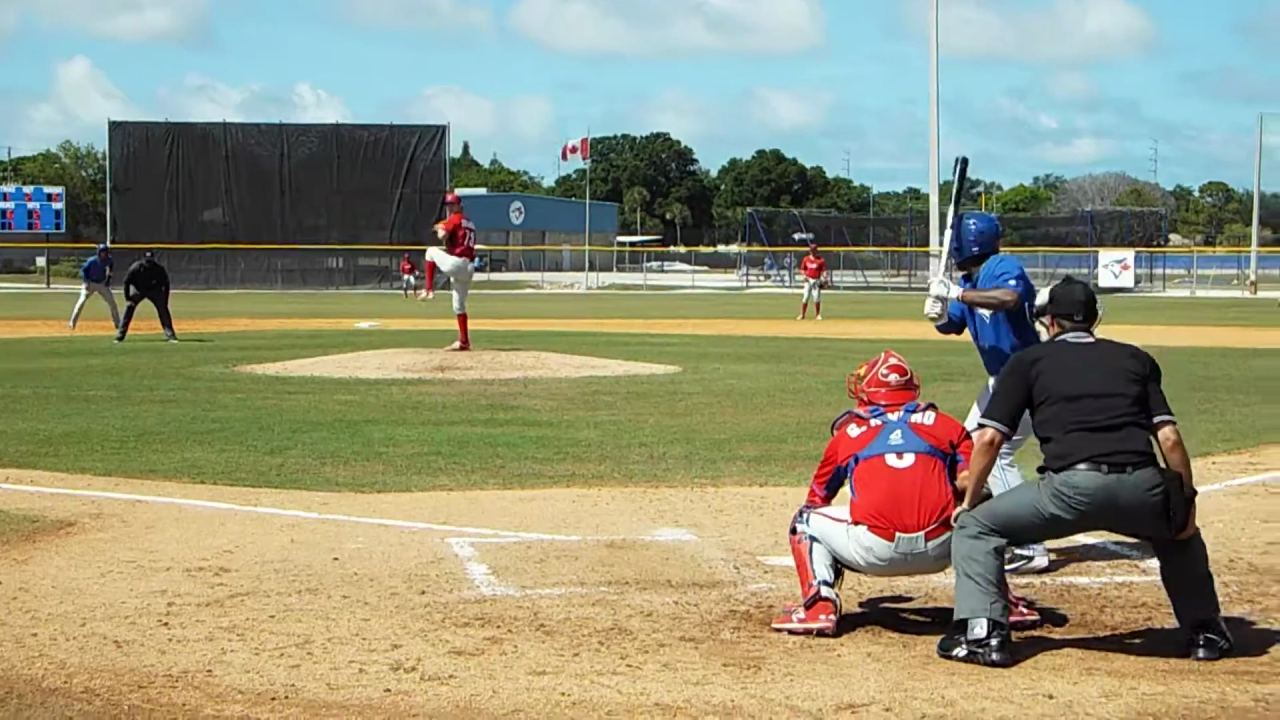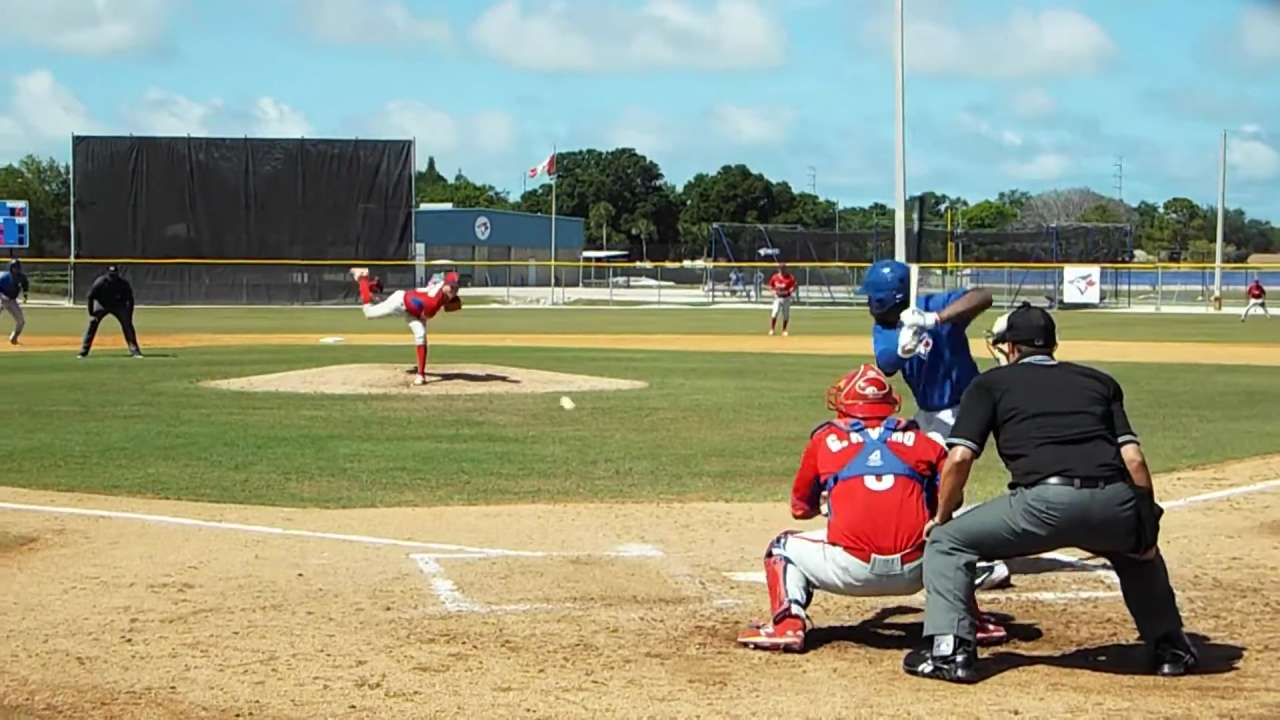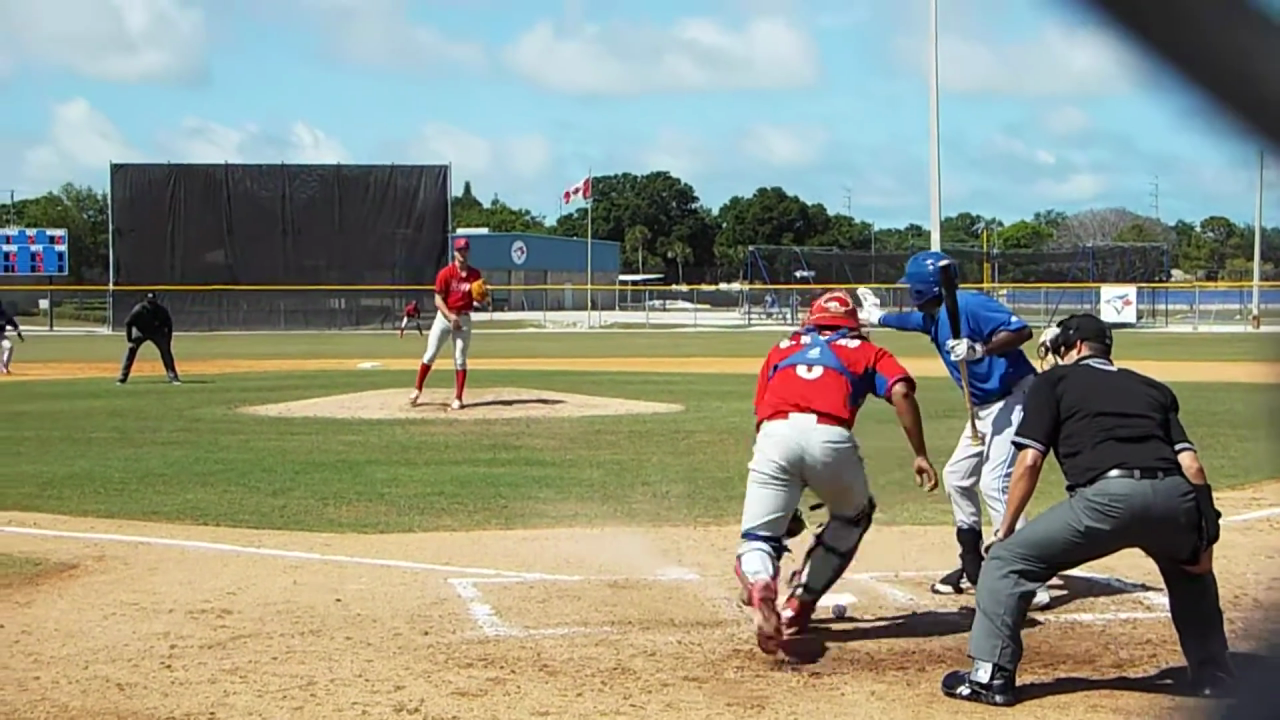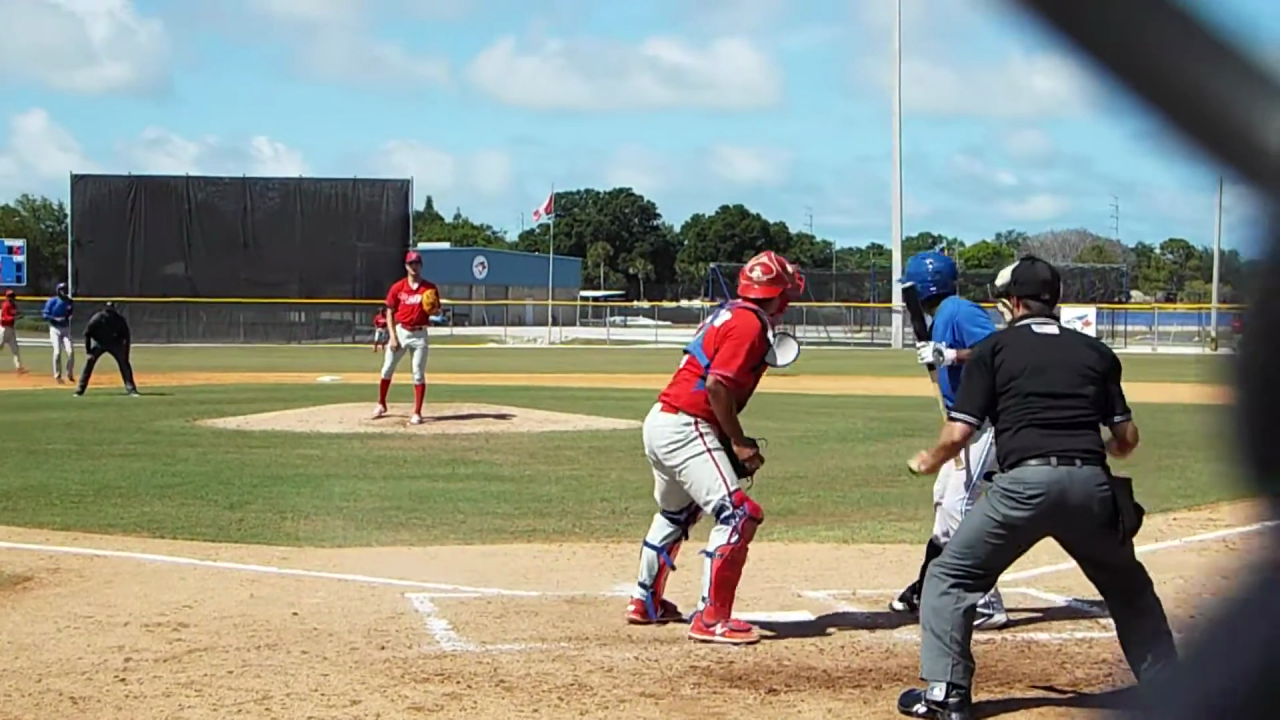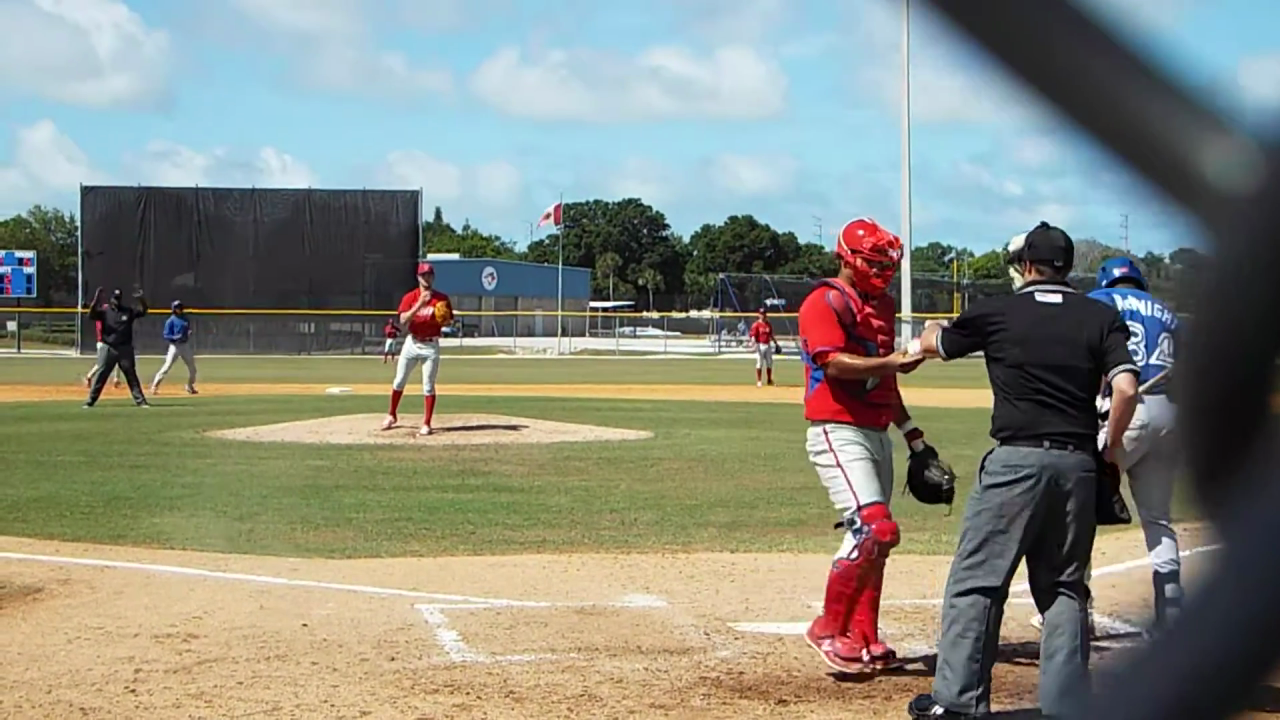
dt=1s
person 1, frame 1
left shoulder: (1028, 360)
right shoulder: (1137, 358)
left elbow: (989, 438)
right elbow: (1169, 439)
left wrist: (968, 502)
right wrist: (1186, 502)
left hip: (1073, 485)
right hip: (1141, 487)
left knee: (976, 526)
right knee: (1178, 532)
left ankle: (983, 635)
right ankle: (1207, 632)
person 1, frame 2
left shoulder: (991, 383)
right shoulder: (1099, 380)
left elbow: (959, 458)
right elbow: (1133, 458)
left wrist: (941, 518)
right wrist: (1148, 525)
left hip: (1045, 502)
right hip: (1114, 504)
left knee: (947, 542)
right knee: (1137, 548)
left ankle: (951, 651)
right ankle: (1171, 647)
person 1, frame 3
left shoulder: (1054, 381)
right shoulder: (1154, 389)
left elbow: (1029, 461)
right elbow: (1191, 466)
left wrist: (1004, 530)
right wrist: (1203, 536)
left hip: (1106, 497)
right hip: (1173, 498)
left knee: (1007, 560)
right knee: (1189, 567)
left ankle: (991, 676)
right ankle: (1213, 672)
person 1, frame 4
left shoulder: (993, 349)
right shoulder: (1096, 352)
left elbow: (959, 432)
right elbow: (1125, 437)
left wrist: (928, 461)
right wrist: (1119, 494)
left hip: (1023, 483)
right hip: (1090, 483)
left knee: (949, 575)
right knee: (1126, 584)
person 1, frame 5
left shoulder: (995, 312)
right shoulder: (1101, 316)
left elbow: (930, 345)
right elbow: (1126, 389)
left wrist: (931, 328)
right wrist: (1109, 450)
left hip: (1016, 461)
right hip: (1078, 465)
left knee: (976, 581)
right knee: (1065, 588)
person 2, frame 1
left shoulder: (1003, 267)
right shoulder: (970, 280)
left elbow: (1010, 300)
right elbow: (954, 326)
left wrist: (955, 293)
right wrist: (939, 316)
right hip: (1000, 379)
left knee: (994, 454)
left ankle: (1030, 551)
person 2, frame 2
left shoulder: (934, 304)
right shoulder: (885, 327)
left elbow: (983, 297)
right elbow: (886, 366)
left wrist: (934, 320)
right wrist: (902, 348)
left hip: (959, 411)
right hip: (929, 412)
left ankle: (986, 565)
person 2, frame 3
left shoulder: (968, 304)
right shoulder: (933, 317)
left elbow: (1022, 331)
right elbow: (911, 319)
left wrist: (981, 349)
right wrist: (879, 317)
left hip: (1014, 399)
right hip: (986, 406)
left knee: (995, 485)
right knee: (957, 477)
right ankle: (973, 567)
person 2, frame 4
left shoulder: (958, 311)
right shoulder: (941, 317)
left wrist: (950, 357)
left hip: (986, 420)
left knee: (959, 504)
right knee: (946, 498)
left ankle: (987, 606)
right ankle: (928, 588)
person 2, frame 5
left shoulder: (1102, 299)
right shoulder: (1165, 312)
right elbow: (1168, 368)
left wrist: (1100, 394)
left hip: (1127, 411)
right hip: (1166, 411)
right knee: (1157, 519)
right ankle: (1171, 619)
person 3, frame 1
left shoulder: (848, 430)
right shoulder: (945, 423)
left elbow: (816, 502)
right elbow: (970, 481)
left hip: (876, 546)
right hip: (939, 546)
left knee: (805, 519)
left ankle: (819, 607)
person 3, frame 2
left shoulder: (825, 440)
right shoulder: (923, 442)
left elbow: (802, 509)
left hip: (851, 567)
right hip: (914, 569)
left knee: (784, 547)
left ankle: (788, 624)
person 3, frame 3
left shoulder: (782, 348)
right shoulder: (866, 350)
right elbow: (900, 391)
left wrist: (778, 487)
right wrist: (920, 454)
left hip: (778, 438)
right hip: (832, 439)
left knee: (758, 540)
right knee: (852, 516)
left ankle: (764, 594)
right ankle: (799, 604)
person 3, frame 4
left shoulder: (733, 315)
right shoulder: (750, 324)
right elbow: (716, 385)
left wrist: (732, 438)
right wrist: (739, 442)
left hip: (663, 423)
right hip: (685, 428)
left knee: (676, 513)
right knee: (736, 514)
left ankle: (645, 602)
right ankle: (711, 619)
person 3, frame 5
left shoulder: (881, 304)
right shoulder: (824, 301)
right elbow: (833, 363)
left wrist: (911, 432)
right wrist: (889, 362)
left hip: (876, 434)
right hip: (838, 433)
left knee: (875, 537)
right knee: (874, 528)
left ankle: (863, 641)
right ankle: (830, 626)
